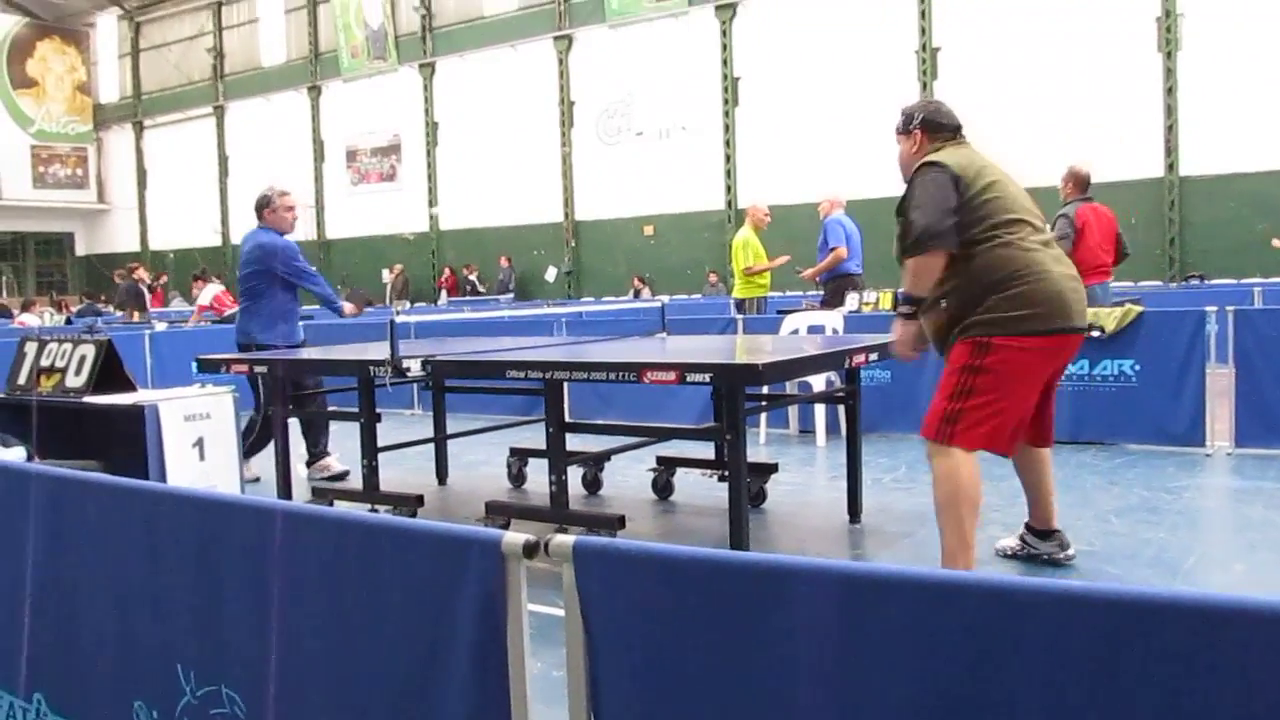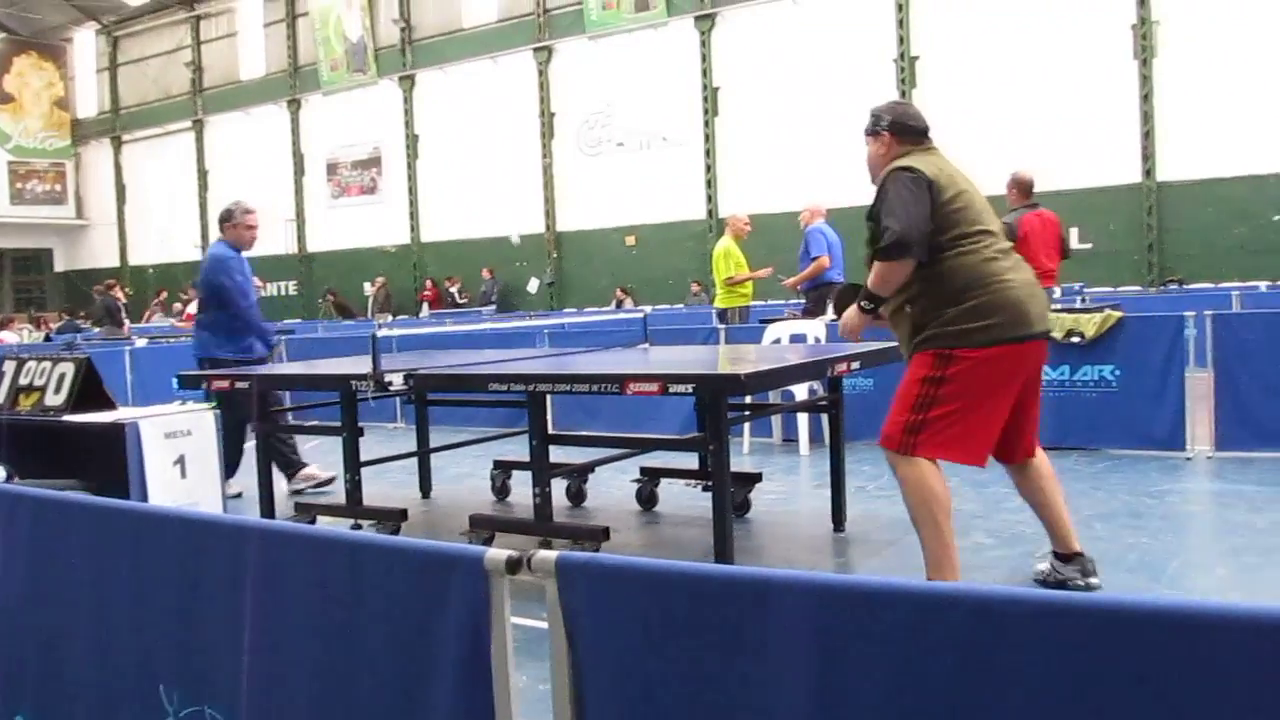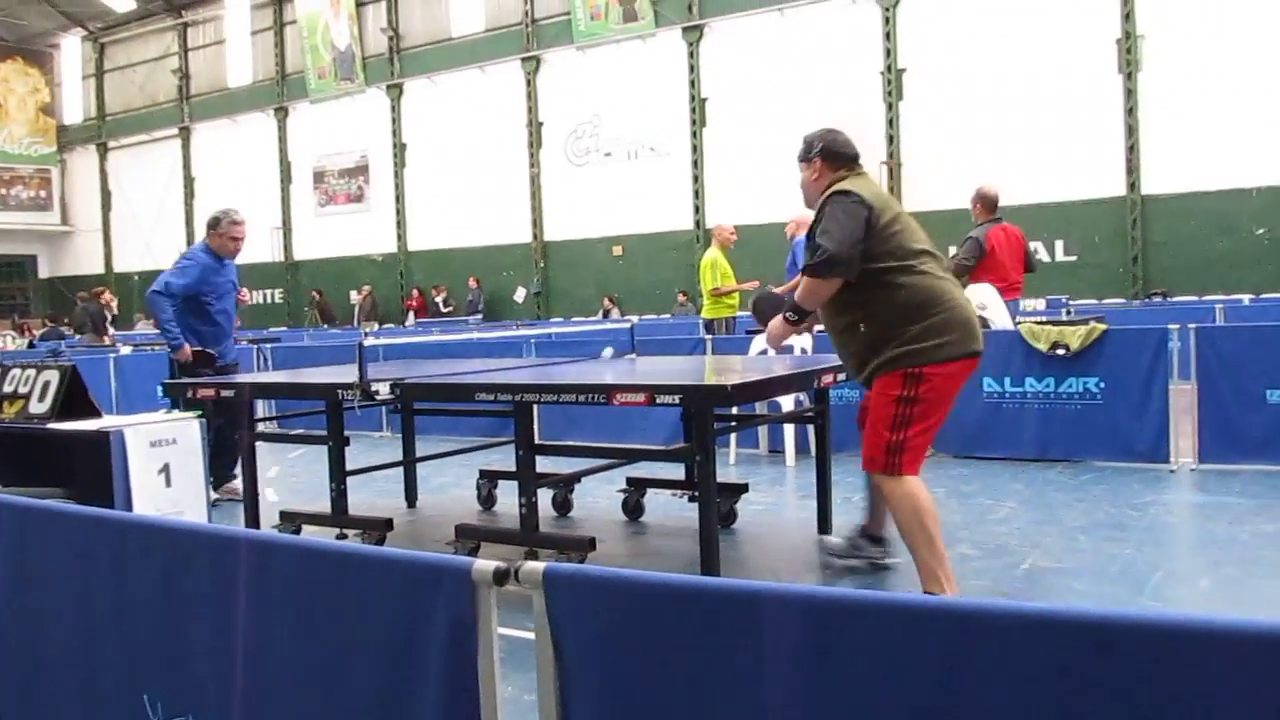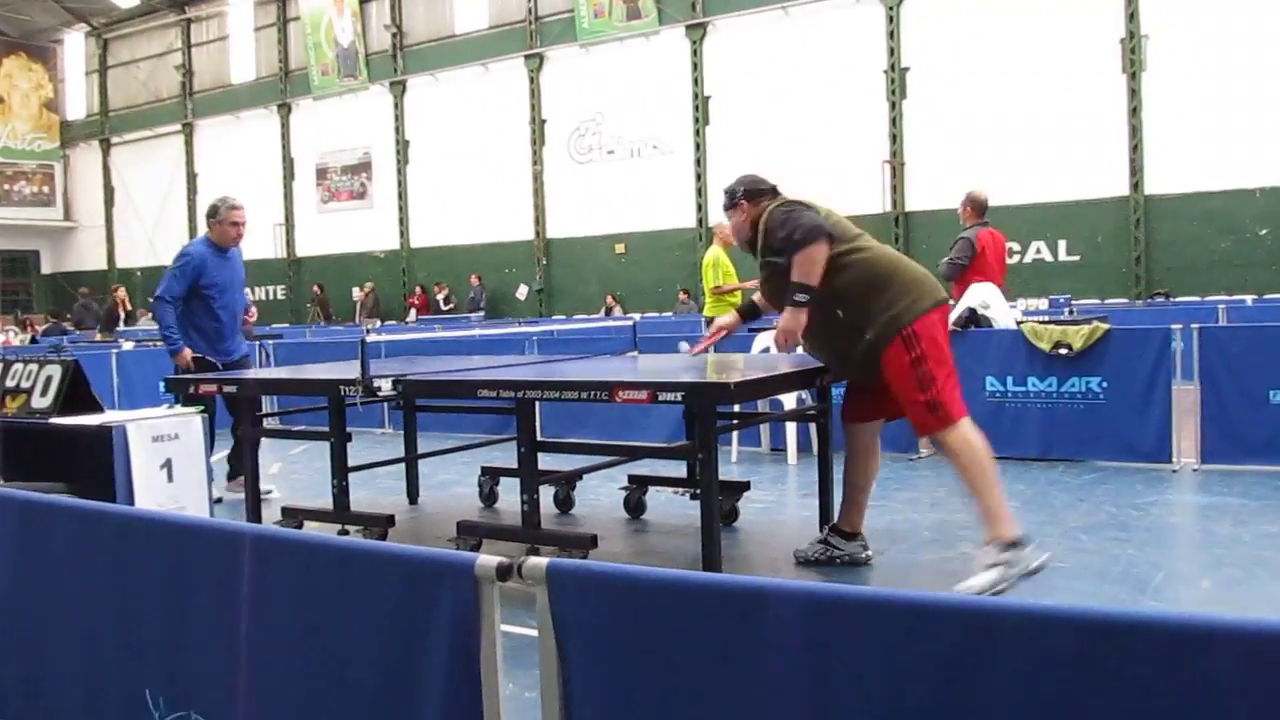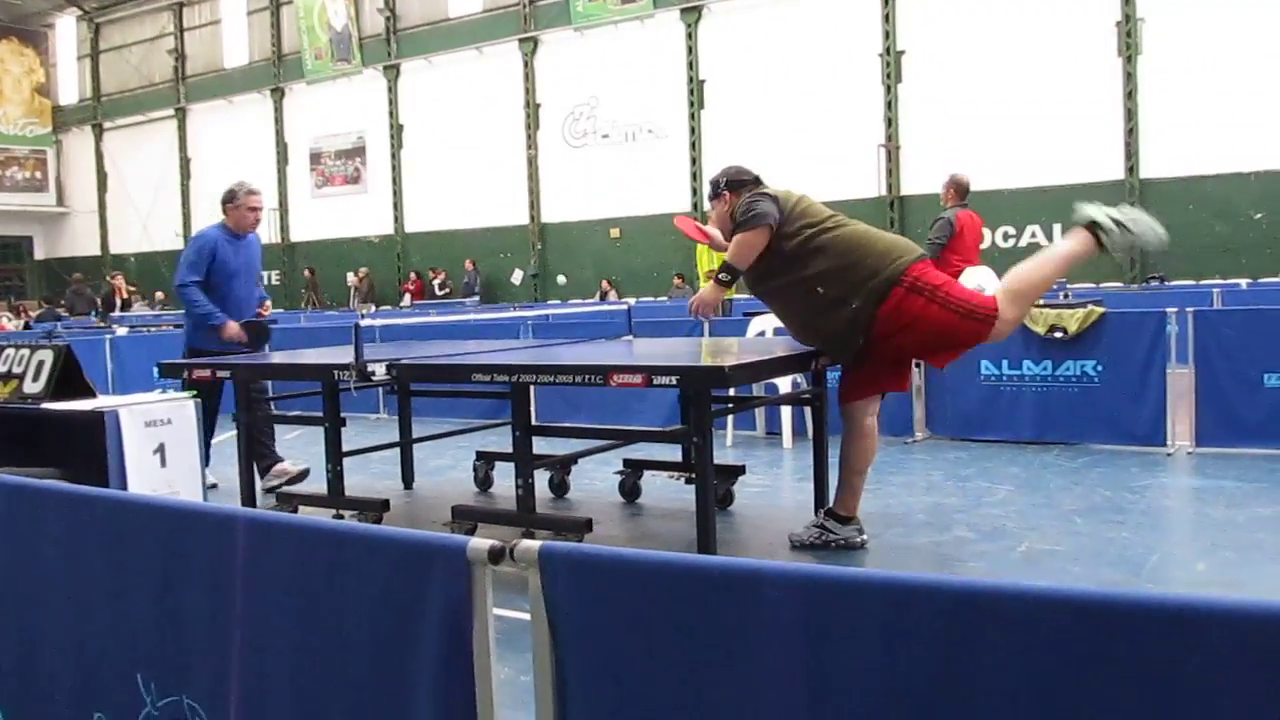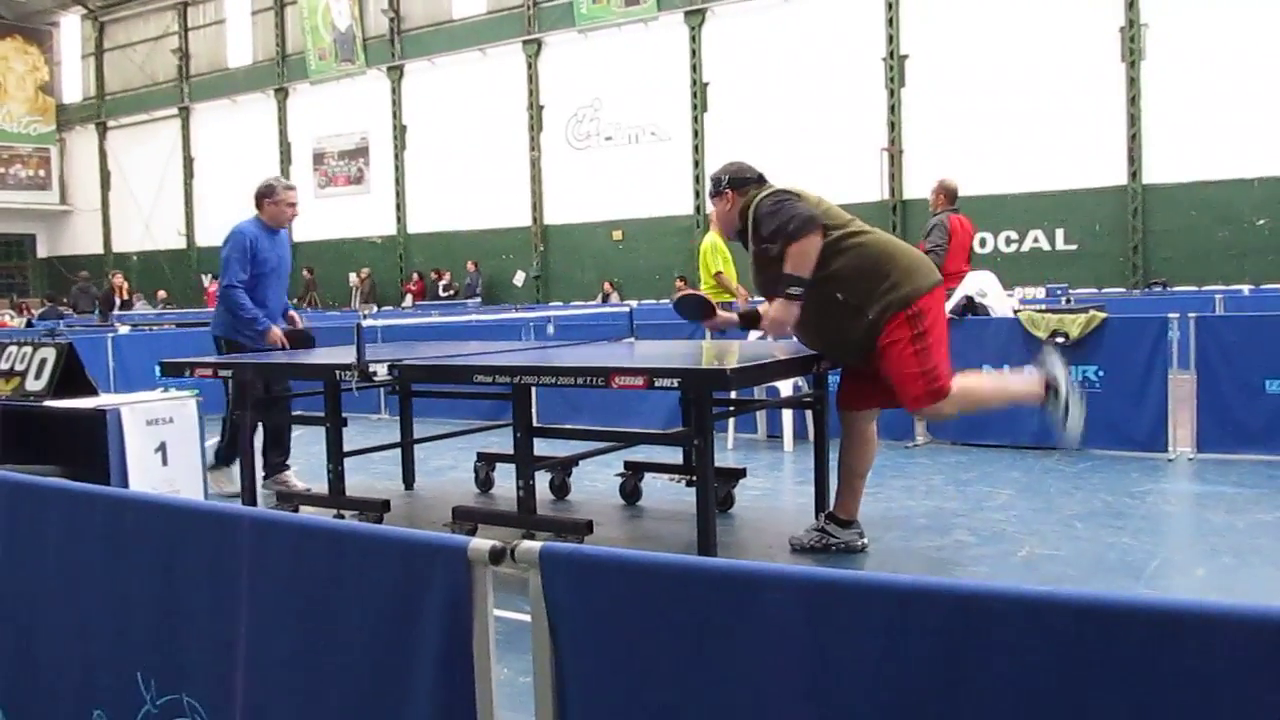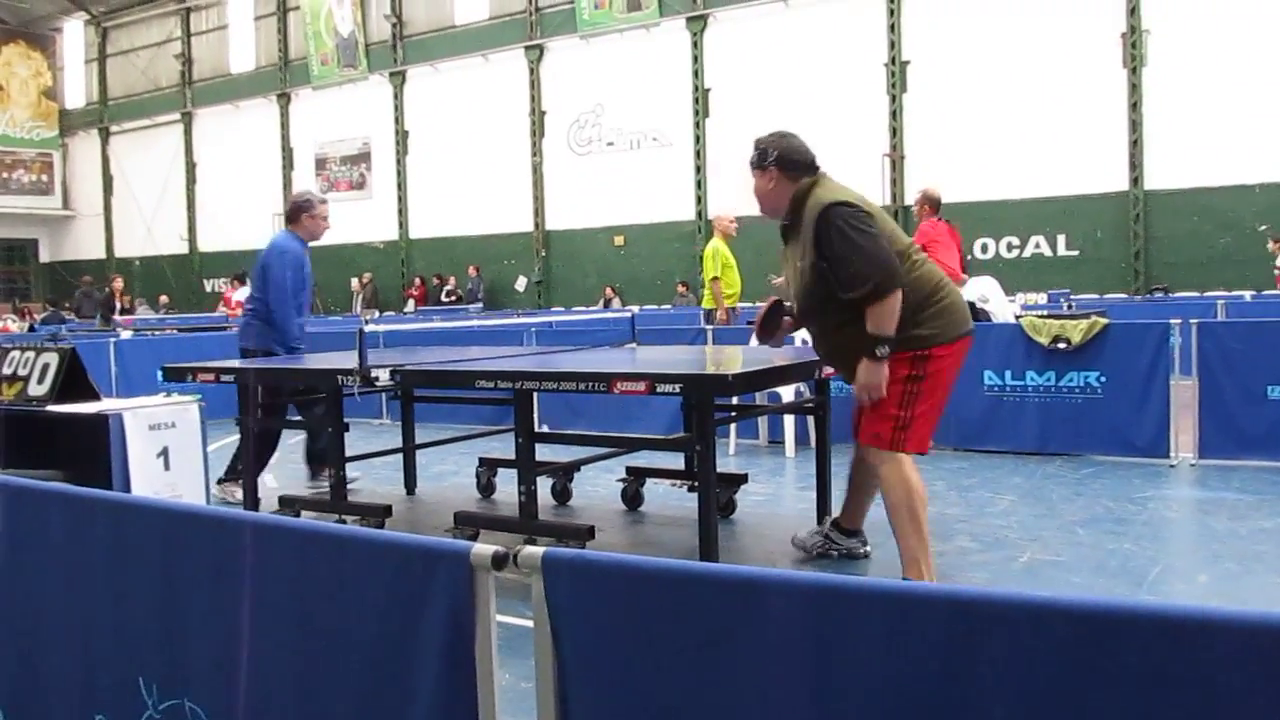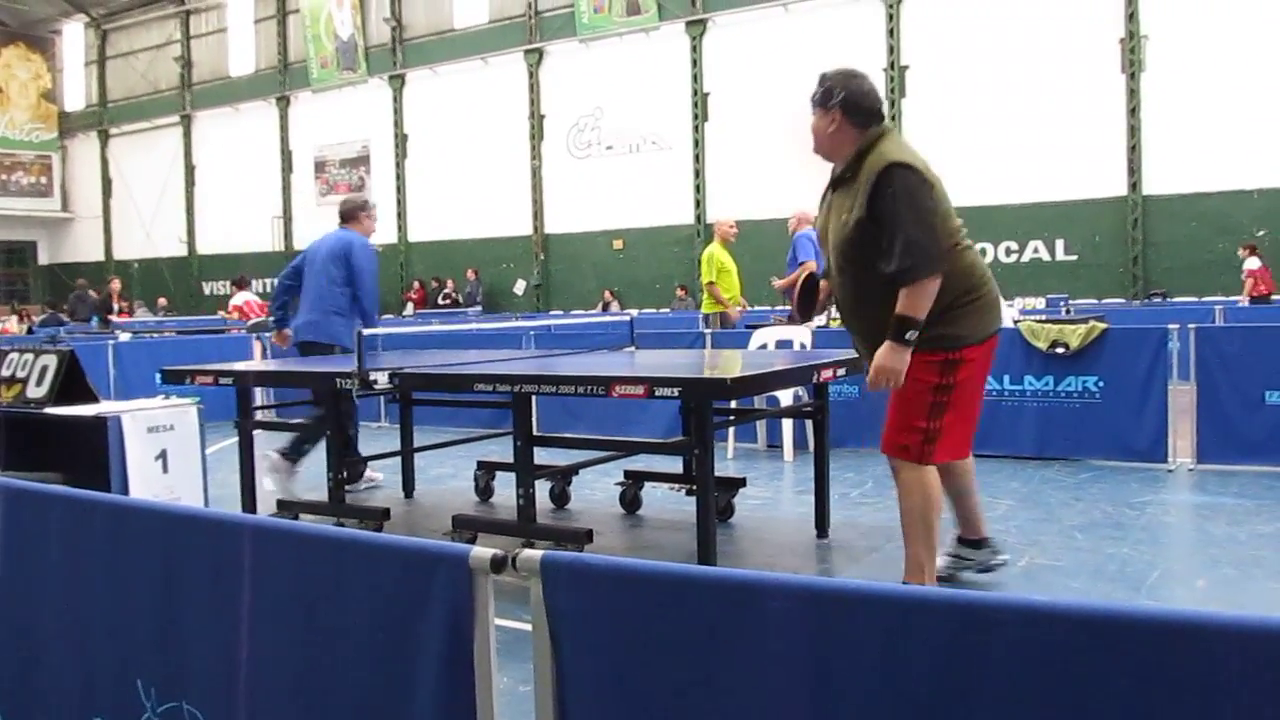
dt=0.3s
person 1, frame 1
left shoulder: (935, 170)
right shoulder: (982, 170)
left elbow: (927, 242)
left wrist: (908, 312)
right wrist: (938, 318)
left hip: (1011, 321)
right hip: (1057, 313)
left knee: (949, 441)
right knee: (1021, 428)
right ankle: (1043, 534)
person 1, frame 2
left shoulder: (904, 174)
right shoulder: (945, 174)
left elbow: (899, 248)
left wrist: (866, 305)
right wrist: (891, 305)
left hip: (972, 332)
right hip: (1018, 324)
left knee: (908, 450)
right knee: (1017, 449)
left ankle: (946, 589)
right ankle: (1071, 560)
person 1, frame 3
left shoulder: (842, 199)
right shoulder: (864, 196)
left elbow: (829, 268)
left wrist: (790, 320)
right wrist: (803, 313)
left hip: (923, 346)
right hip: (914, 341)
left knee: (890, 466)
right knee: (879, 439)
left ankle: (942, 599)
right ankle: (872, 537)
person 1, frame 4
left shoulder: (778, 216)
right shoulder: (780, 234)
left elbow: (810, 239)
right elbow: (773, 293)
left wrist: (795, 306)
right wrist: (737, 317)
left hip: (898, 318)
right hip: (872, 334)
left knee: (944, 422)
right knee: (858, 426)
left ankle: (1008, 545)
right ankle: (847, 537)
person 1, frame 5
left shoulder: (755, 208)
right shoulder: (774, 212)
left elbow: (764, 228)
left wrist: (721, 282)
right wrist: (728, 247)
left hip: (891, 287)
right hip: (871, 316)
left knee: (1001, 317)
right knee: (857, 408)
left ankle: (1092, 231)
right ankle: (842, 520)
person 1, frame 6
left shoulder: (767, 205)
right shoulder: (764, 231)
left elbow: (806, 231)
right elbow: (803, 300)
left wrist: (789, 297)
right wrist: (739, 318)
left hip: (899, 299)
right hip: (870, 319)
left knee: (933, 400)
right knee: (856, 413)
left ankle: (1043, 385)
right ankle: (843, 524)
person 1, frame 7
left shoulder: (830, 211)
right shoulder: (804, 215)
left elbow: (884, 283)
right elbow: (833, 290)
left wrist: (875, 355)
right wrist: (794, 322)
left hip: (921, 332)
right hip: (898, 336)
left knee: (887, 448)
right knee: (870, 440)
left ankle: (921, 582)
right ankle: (846, 529)
person 1, frame 8
left shoulder: (892, 172)
right shoulder: (854, 168)
left elbow: (923, 266)
left wrist: (899, 341)
right wrist: (835, 284)
left hip: (946, 327)
right hip: (932, 326)
left knee: (910, 453)
right knee: (937, 447)
left ankle: (920, 590)
right ankle: (974, 544)
person 2, frame 1
left shoulder: (252, 241)
right shoulder: (276, 246)
right elbow: (310, 280)
right wrist: (339, 304)
left hip: (284, 337)
right hip: (263, 340)
left knee: (312, 396)
right knee: (270, 408)
left ankle: (319, 459)
right ankle: (239, 458)
person 2, frame 2
left shoulder: (225, 255)
right shoulder: (225, 259)
right elbow: (244, 307)
left wrist: (248, 286)
right wrist: (270, 340)
left hip: (246, 352)
right hip: (221, 355)
left knee: (272, 411)
right knee: (233, 421)
left ankle: (296, 471)
right ankle: (219, 479)
person 2, frame 3
left shoulder: (226, 260)
right shoulder: (196, 262)
right elbow: (157, 295)
left wrist: (237, 296)
right wrist: (176, 342)
left hip: (224, 357)
right hip: (194, 359)
left knee: (233, 422)
right knee: (202, 425)
left ankle: (223, 480)
person 2, frame 4
left shoulder: (233, 253)
right shoulder: (194, 255)
right elbow: (162, 301)
left wrist: (246, 305)
right wrist: (176, 345)
left hip: (235, 353)
right hip: (200, 357)
left knee: (250, 415)
left ankle: (238, 475)
person 2, frame 5
left shoulder: (253, 241)
right shoulder: (205, 241)
right elbow: (184, 287)
left wrist: (263, 300)
right wrist: (220, 321)
left hip: (246, 343)
right hip: (206, 344)
left knee: (257, 404)
right knee: (203, 411)
left ankle: (271, 467)
person 2, frame 6
left shoulder: (282, 236)
right shoulder: (244, 235)
right elbow: (231, 289)
left wrist: (286, 309)
right wrist: (264, 327)
left hip: (271, 339)
right hip: (238, 337)
left knee: (279, 405)
left ankle: (276, 471)
right ankle: (221, 466)
person 2, frame 7
left shoulder: (292, 245)
right shoulder: (286, 250)
right elbow: (280, 307)
left wrist: (294, 346)
right wrist: (294, 350)
left hip: (279, 346)
right hip: (267, 347)
left knee: (316, 404)
right knee: (265, 420)
left ankle: (321, 469)
right ankle: (231, 482)
person 2, frame 8
left shoulder: (318, 245)
right shoulder: (360, 245)
left elbow: (285, 282)
right elbow: (367, 297)
left wrist: (280, 323)
left hip: (308, 334)
right hip: (330, 336)
left knee: (343, 406)
right knee: (336, 408)
left ankle: (353, 471)
right ankle: (285, 458)
